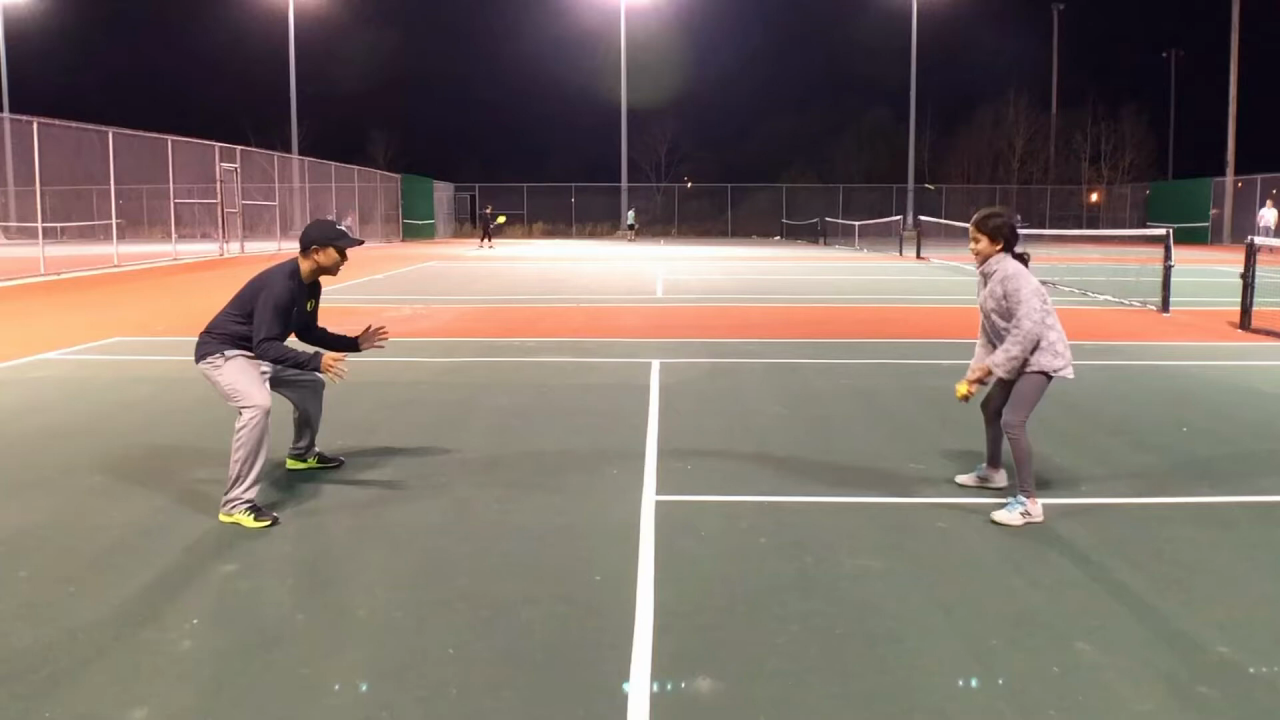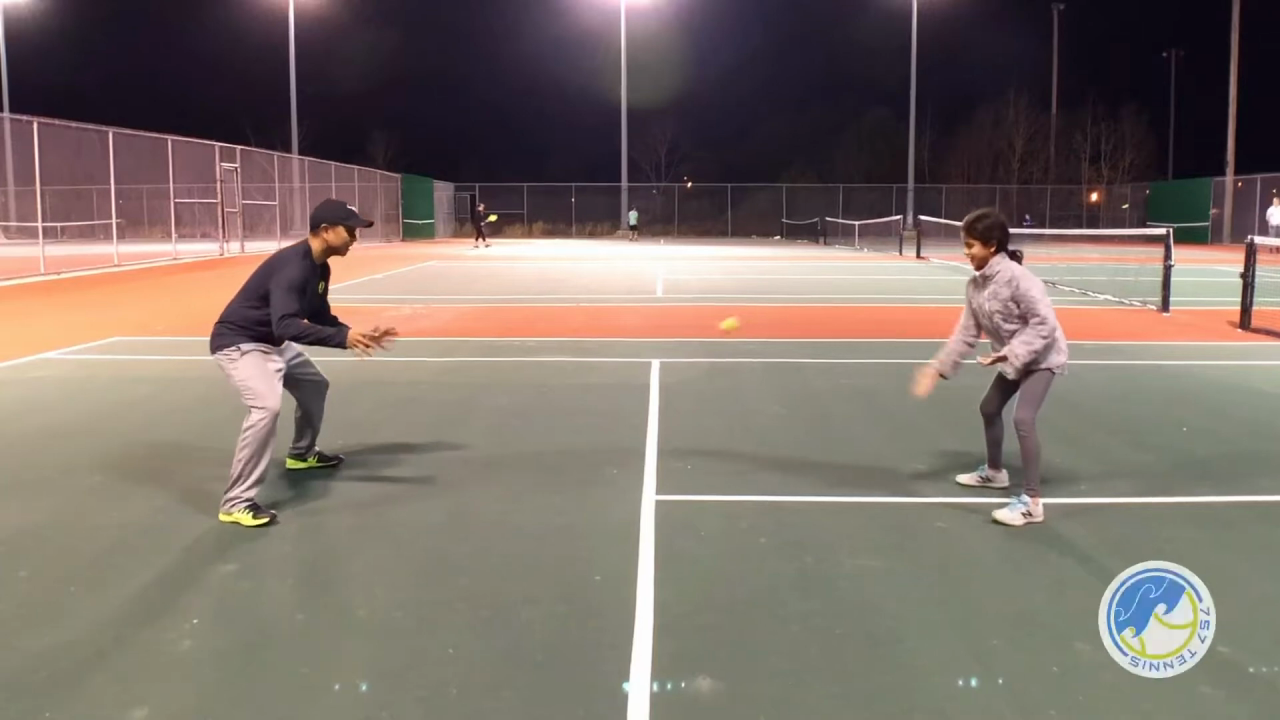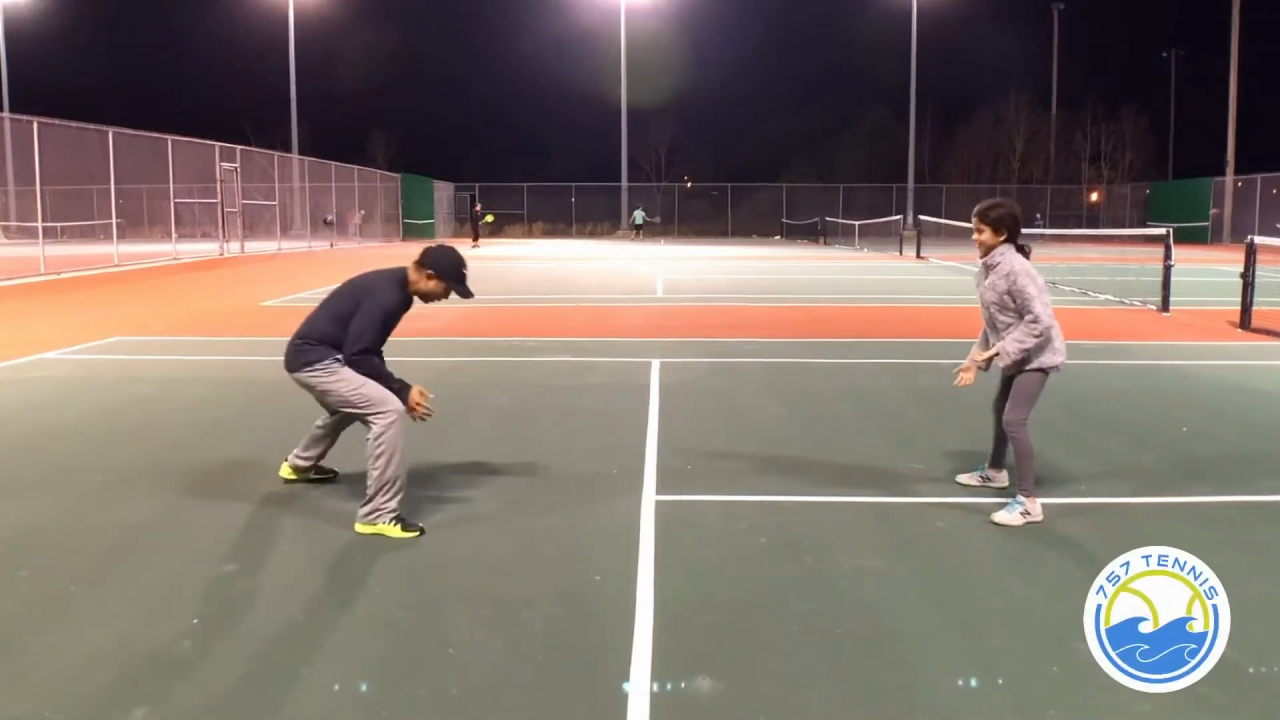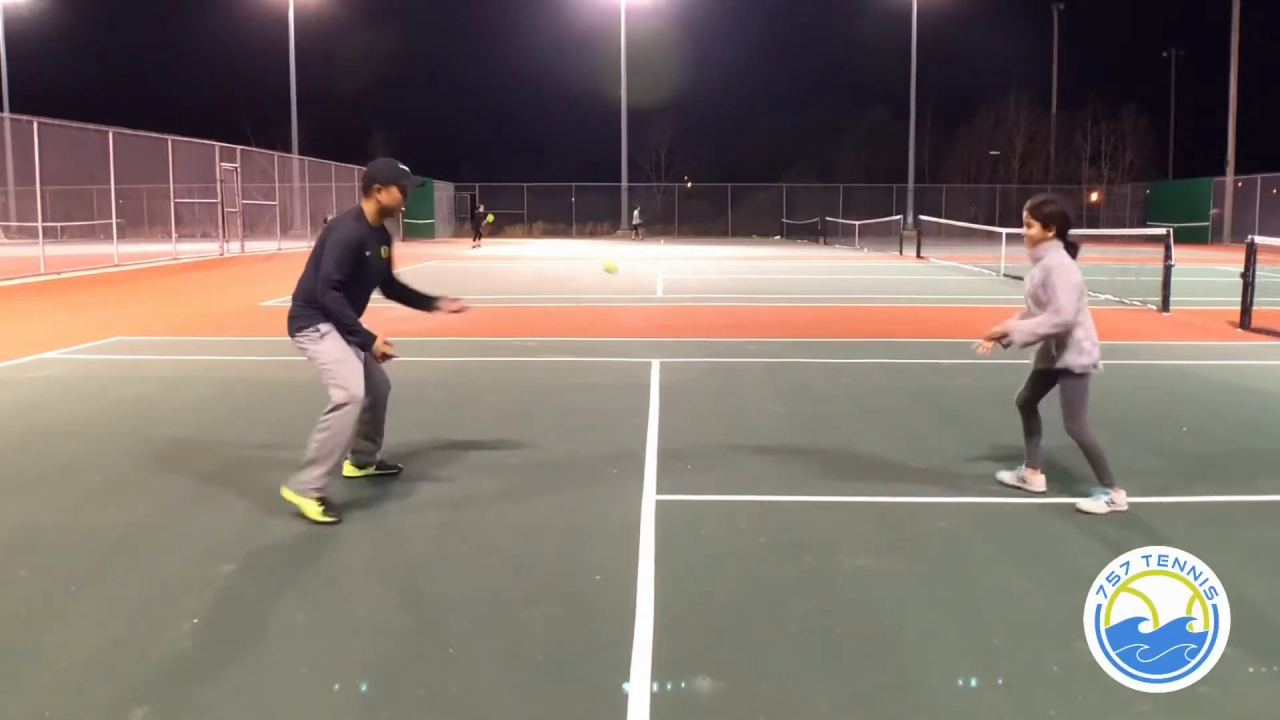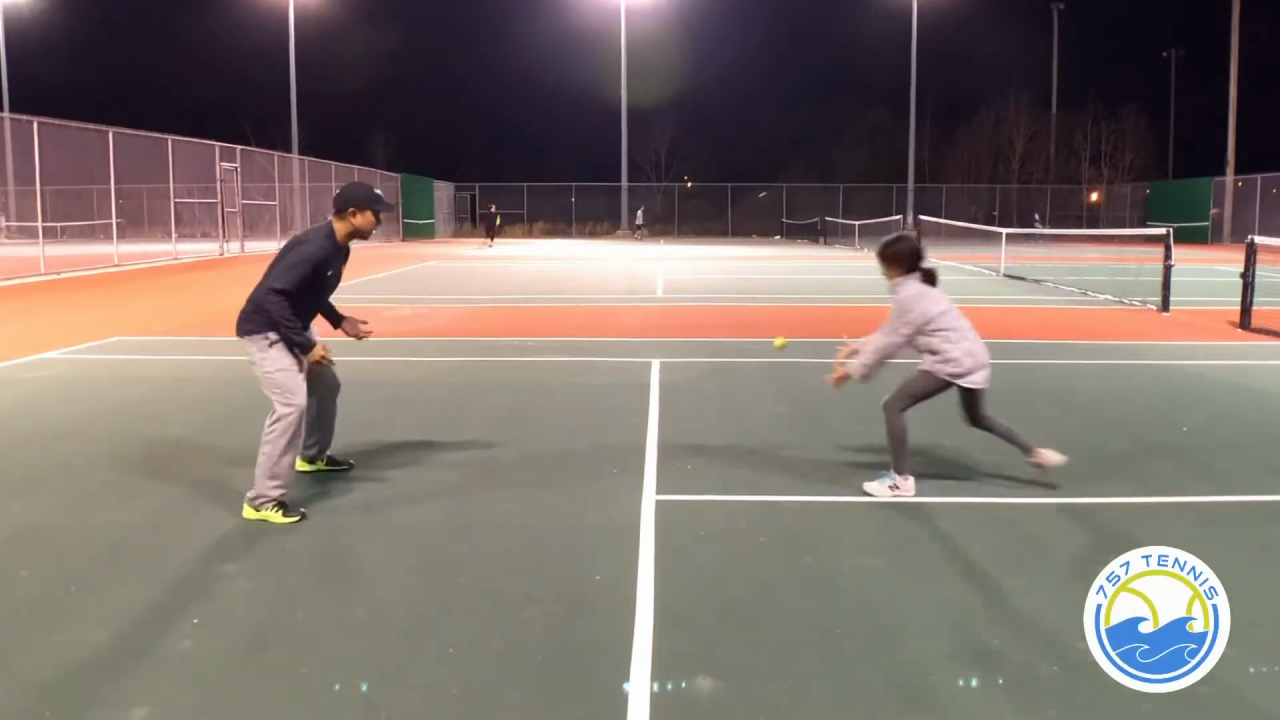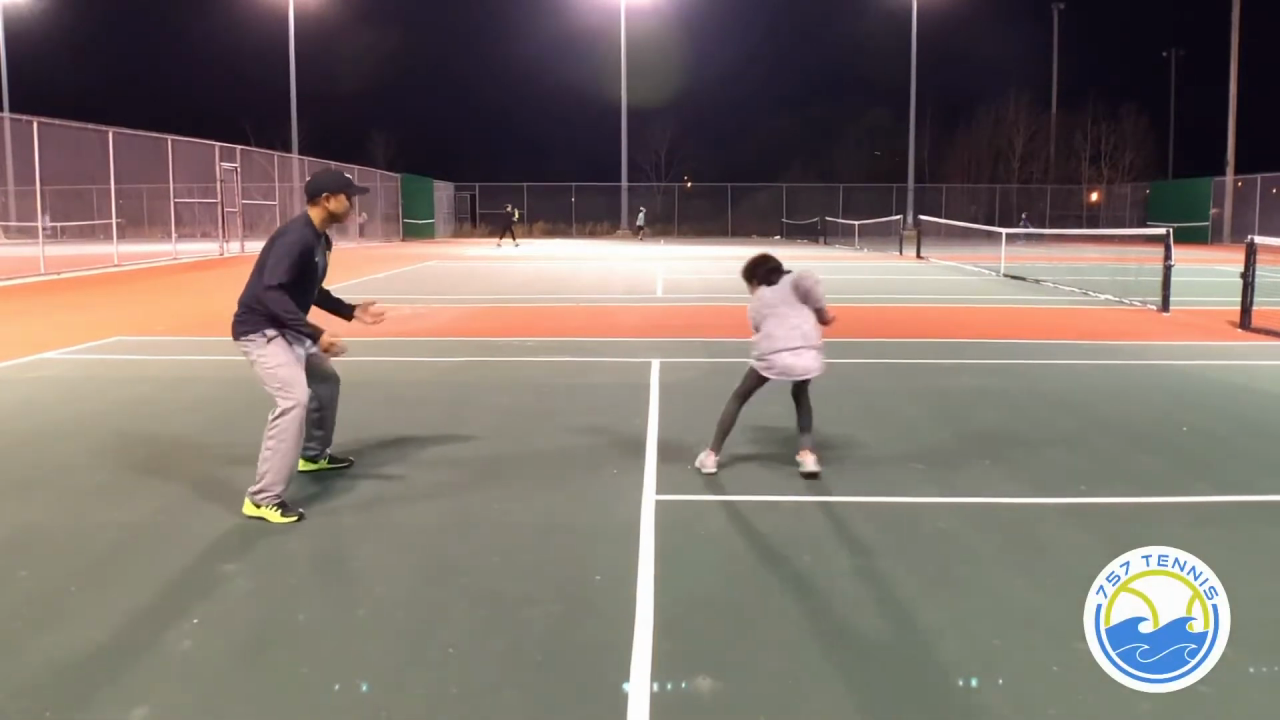
dt=0.7s
person 1, frame 1
left shoulder: (311, 285)
right shoulder: (280, 285)
left elbow: (307, 332)
right elbow: (266, 345)
left wrist: (355, 343)
right wrist: (315, 361)
left hip: (256, 349)
right hip: (221, 351)
left knee: (311, 385)
right knee: (258, 405)
left ankle: (302, 454)
right ankle: (237, 504)
person 1, frame 2
left shoulder: (320, 267)
right shoulder: (293, 266)
left elbow: (319, 316)
right elbow: (286, 324)
left wrist: (358, 334)
right wrist: (341, 337)
left hip: (273, 342)
right hip: (238, 342)
left knee: (314, 385)
right knee: (267, 406)
left ankle: (302, 453)
right ankle: (237, 502)
person 1, frame 3
left shoulder: (399, 291)
right shoulder: (385, 297)
left elbow: (369, 351)
right elbow: (359, 356)
left wrist: (396, 390)
right wrist: (402, 391)
left hip: (315, 354)
right hip: (313, 359)
left knee: (348, 406)
right knee: (389, 411)
left ankle: (300, 464)
right ankle: (378, 515)
person 1, frame 4
left shoulder: (380, 235)
right shoulder: (348, 232)
left elbow: (389, 286)
right elbow: (328, 292)
left wrist: (434, 303)
right wrist: (367, 339)
left hip: (339, 324)
right hip: (316, 324)
left knee: (376, 386)
right knee: (351, 394)
left ankle: (362, 460)
right ankle: (307, 487)
person 1, frame 5
left shoulder: (340, 249)
right shoulder: (315, 247)
right elbow: (273, 294)
left wrist: (340, 321)
right wrist: (306, 345)
left hip: (290, 326)
right hip: (264, 329)
left knee: (326, 385)
right knee: (292, 402)
left ankle: (312, 454)
right ankle: (263, 499)
person 1, frame 6
left shoulder: (321, 239)
right shoulder: (297, 237)
right elbow: (271, 291)
left wrist: (350, 311)
right wrist: (315, 333)
left hip: (286, 329)
right hip: (261, 329)
left knee: (327, 382)
right knee: (294, 398)
left ankle: (314, 454)
right ankle: (263, 498)
person 2, frame 1
left shoulder: (1014, 276)
right shoulder: (986, 278)
left elbow: (1027, 330)
right elbow: (987, 332)
left wrist: (993, 366)
right wrist: (978, 369)
left hip: (1041, 356)
right hip: (1016, 359)
left knee: (1012, 422)
right knee: (990, 407)
left ankle: (1029, 502)
right ankle: (993, 471)
person 2, frame 2
left shoulder: (1016, 278)
right shoulder: (976, 284)
left elbow: (1045, 323)
right elbow: (967, 332)
left wrist: (1011, 353)
right wrist: (938, 367)
left hip: (1041, 357)
right hip: (1013, 360)
left knee: (1024, 420)
right knee: (989, 408)
left ankle: (1031, 502)
right ankle: (994, 471)
person 2, frame 3
left shoulder: (1016, 270)
right shoulder: (988, 270)
left elbow: (1040, 322)
left wrist: (1001, 350)
right wrist: (978, 359)
left hip: (1035, 355)
right hip: (1018, 357)
left knee: (1014, 421)
right knee: (1001, 412)
left ankle: (1028, 502)
right ankle: (995, 470)
person 2, frame 4
left shoulder: (1057, 265)
right shoulder: (1041, 264)
left elbow: (1059, 318)
right elbow: (1033, 313)
left wrist: (1012, 330)
right wrist: (1003, 334)
left hip: (1072, 354)
right hip: (1051, 352)
left knee: (1075, 427)
right knee: (1025, 402)
left ankle: (1112, 492)
right ankle: (1033, 473)
person 2, frame 5
left shoulder: (908, 298)
right shoulder: (918, 290)
left elbow: (888, 345)
right elbow: (890, 334)
left wrist: (852, 371)
right wrist: (856, 349)
left hip: (952, 362)
right hip: (968, 358)
left knee: (892, 407)
right knee: (978, 418)
left ankle: (901, 479)
right ankle: (1038, 454)
person 2, frame 6
left shoulder: (756, 306)
right shoulder: (793, 283)
left elbow: (766, 338)
right elbow: (808, 280)
right wrist: (820, 311)
left hip: (773, 358)
right hip: (806, 356)
left knee: (738, 398)
right knee: (800, 395)
left ankle: (712, 455)
right ankle: (806, 454)
